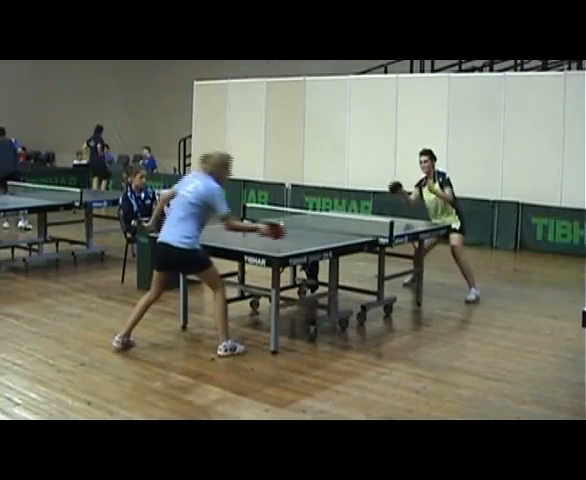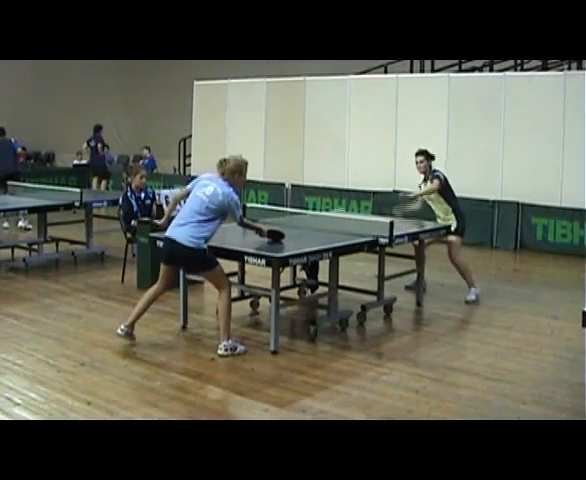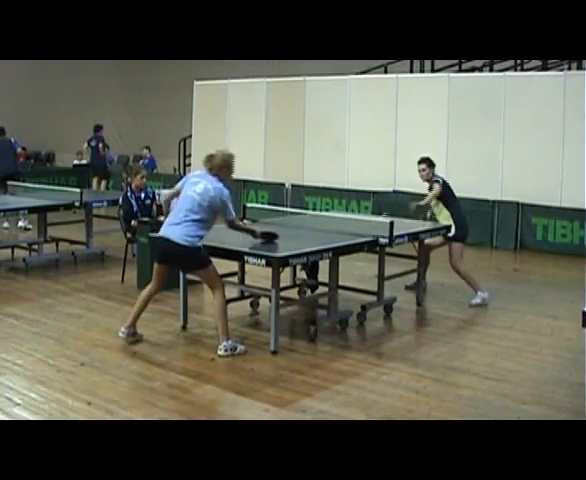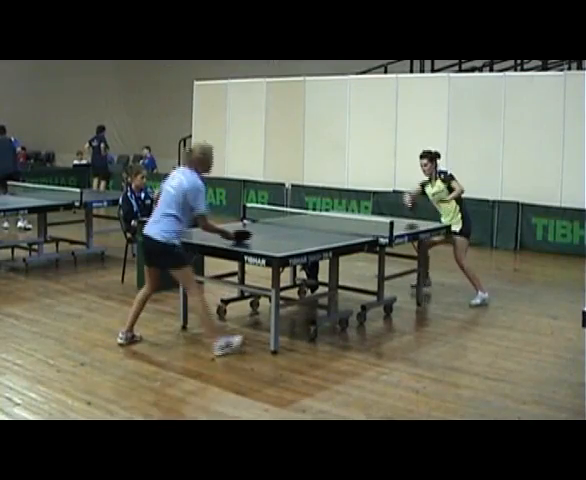
dt=0.2s
person 1, frame 1
left shoulder: (191, 178)
right shoulder: (214, 188)
left elbow: (164, 197)
right elbow: (229, 224)
left wrist: (153, 221)
right wrist: (257, 228)
left hip: (165, 243)
right hip: (186, 247)
left knee: (154, 292)
right knee: (219, 288)
left ankle: (123, 337)
right ankle: (225, 344)
person 1, frame 2
left shoulder: (205, 178)
right shoulder: (229, 196)
left elbow: (179, 196)
right elbow: (241, 222)
left wrist: (166, 219)
right wrist: (259, 229)
left hip: (172, 239)
right hip: (192, 247)
left knee: (161, 286)
right knee: (224, 287)
left ankle: (127, 326)
right ankle: (226, 343)
person 1, frame 3
left shoulder: (194, 176)
right shoulder: (221, 193)
left elbow: (168, 197)
right elbow: (232, 224)
left wrist: (166, 218)
right wrist: (251, 230)
left hip: (165, 238)
right hip: (187, 245)
left knee: (155, 285)
right knee: (217, 287)
left ankle: (128, 328)
right ankle: (225, 343)
person 1, frame 4
left shoulder: (177, 172)
right shoulder: (196, 184)
left elbow: (157, 198)
right elbow: (204, 224)
right wrist: (224, 232)
left hip: (149, 236)
right hip: (167, 241)
left knee: (150, 287)
right knee: (194, 290)
left ankle: (126, 333)
right ankle: (219, 341)
person 2, frame 1
left shoulder: (442, 176)
right shoulder: (422, 182)
left elbow: (450, 199)
right elbow: (412, 200)
left wrist: (434, 190)
right wrist: (402, 192)
left hip: (453, 220)
right hip: (436, 222)
left knee: (457, 253)
left ankle: (473, 290)
right ankle: (416, 277)
person 2, frame 2
left shoulder: (436, 174)
right shoulder: (424, 182)
left elbow: (434, 188)
right elbow: (419, 204)
left wrist: (414, 194)
right wrist: (407, 209)
left hip: (454, 220)
right hip: (441, 221)
left knee: (454, 256)
left ankle: (473, 289)
person 2, frame 3
left shoulder: (437, 181)
right shoulder: (432, 188)
left elbow: (437, 192)
left wrist: (422, 203)
right wrist: (432, 213)
left hip: (457, 225)
right hip: (448, 226)
left knee: (455, 264)
right knee: (424, 246)
left ankle: (481, 293)
right ankle: (421, 282)
person 2, frame 4
left shoulder: (444, 175)
right shoulder: (427, 184)
left elbow: (460, 189)
right elbow: (411, 194)
left wrist: (447, 199)
right wrist: (408, 199)
left hip: (460, 221)
right hip: (446, 222)
left knee: (460, 260)
right knee: (423, 245)
left ankle: (482, 294)
right ankle: (425, 279)
